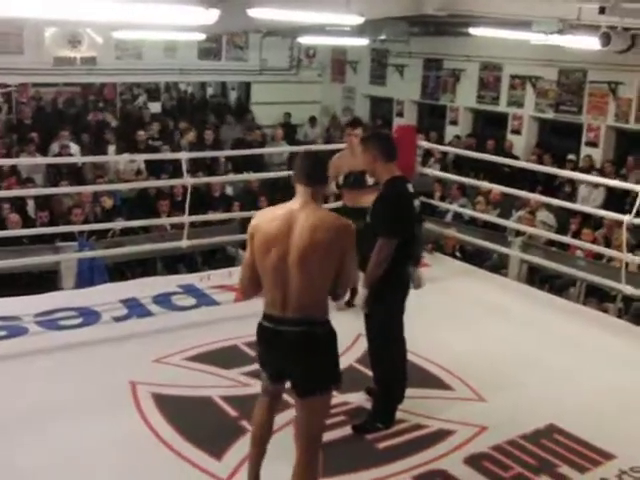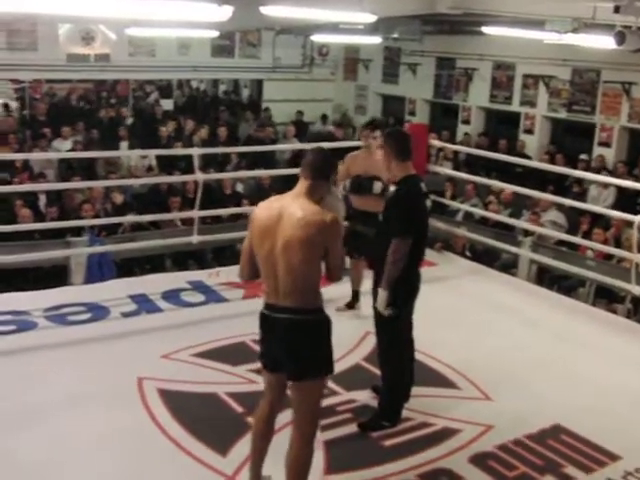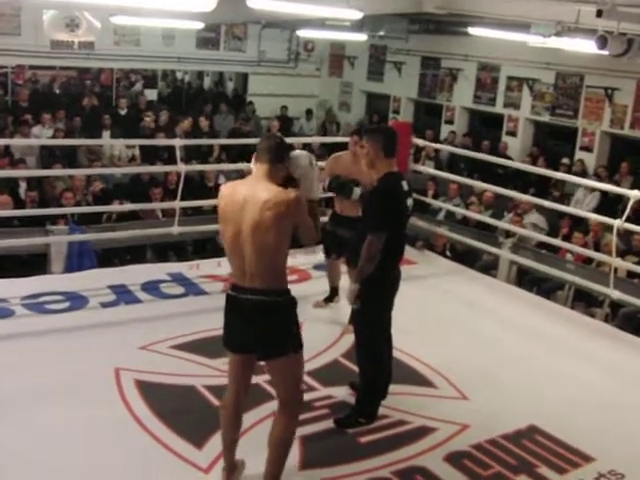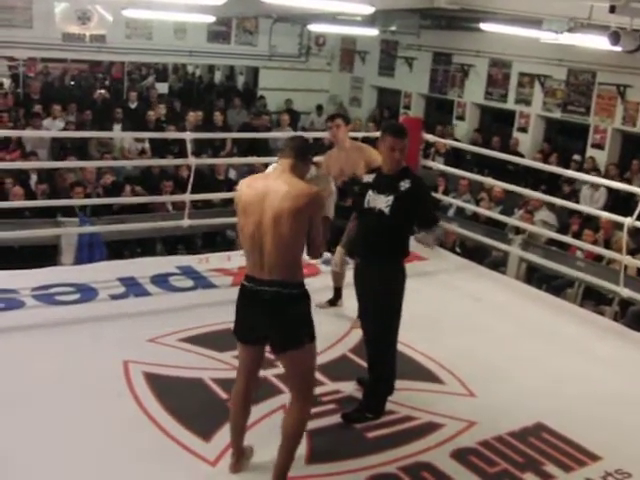
dt=1s
person 1, frame 1
left shoulder: (260, 221)
right shoulder: (341, 229)
left elbow: (246, 289)
right elbow: (339, 292)
left hip: (270, 332)
right hip: (313, 337)
left knee: (268, 396)
right knee: (308, 443)
person 1, frame 2
left shoulder: (261, 210)
right shoulder: (326, 220)
left elbow: (246, 273)
right elbow: (335, 275)
left hip: (270, 319)
right hip: (307, 325)
left knee: (271, 399)
right knee: (304, 426)
person 1, frame 3
left shoulder: (226, 191)
right shoulder: (288, 199)
right elbow: (311, 238)
right wrist: (310, 193)
left hip: (236, 301)
right hip: (273, 306)
left knee: (236, 390)
right knee: (289, 403)
person 1, frame 4
left shoulder: (245, 186)
right shoulder: (309, 194)
right elbow: (316, 251)
left hip: (250, 292)
right hip: (287, 299)
left knee: (245, 379)
right knee: (302, 391)
person 2, frame 1
left shoulder: (389, 196)
right shoulder: (404, 186)
left elbow: (384, 248)
left wrist: (365, 286)
left hip: (385, 282)
right hip: (398, 276)
left knee: (381, 344)
right knee: (393, 336)
left ankle: (383, 413)
right ankle: (394, 390)
person 2, frame 2
left shoulder: (402, 195)
right shoulder: (416, 185)
left elbow: (399, 248)
left wrist: (384, 288)
left hip: (396, 281)
right hip: (408, 277)
left knee: (390, 342)
right knee: (401, 336)
left ankle: (389, 411)
right ankle: (400, 388)
person 2, frame 3
left shoulder: (382, 191)
right shoulder: (400, 184)
left elbow: (374, 243)
left wrist: (356, 281)
left hip: (375, 277)
right hip: (388, 272)
left knee: (368, 339)
right knee: (380, 333)
left ankle: (366, 407)
right ankle: (377, 385)
person 2, frame 4
left shoulder: (413, 186)
right shoulder: (370, 178)
left elbow: (431, 224)
left wrist: (429, 235)
left hip: (389, 269)
right hip: (364, 264)
left knee: (382, 334)
right knee: (370, 329)
left ankle: (375, 400)
right ankle: (381, 380)
person 3, frame 1
right shoulder: (338, 159)
right elbow: (329, 186)
left wrist: (372, 181)
right wrist: (340, 183)
right hip: (348, 212)
right ankle: (352, 295)
person 3, frame 2
right shoulder: (351, 158)
right elbow: (339, 185)
left wrist: (383, 188)
right wrist: (350, 187)
left hip: (379, 217)
right hip: (356, 215)
right knee: (355, 259)
right ankle: (355, 299)
person 3, frame 3
right shoulder: (335, 160)
left wrist: (357, 193)
right wrist: (331, 184)
left hip: (358, 222)
right hip: (337, 217)
left knee: (354, 268)
right knee: (332, 258)
right ankle: (333, 294)
person 3, frame 4
left shoulder: (364, 151)
right shoulder: (329, 157)
left wrist: (360, 187)
right wrist: (334, 191)
right hip: (339, 211)
right knee: (337, 255)
right ankle: (337, 296)
